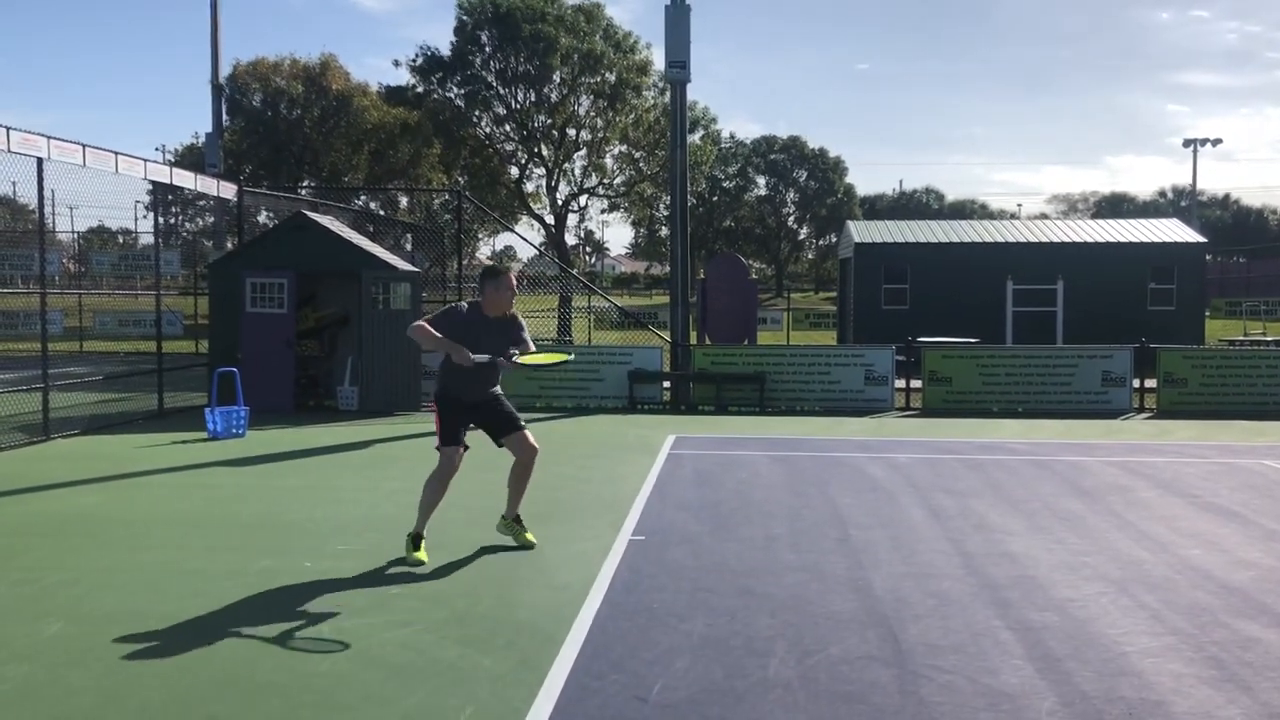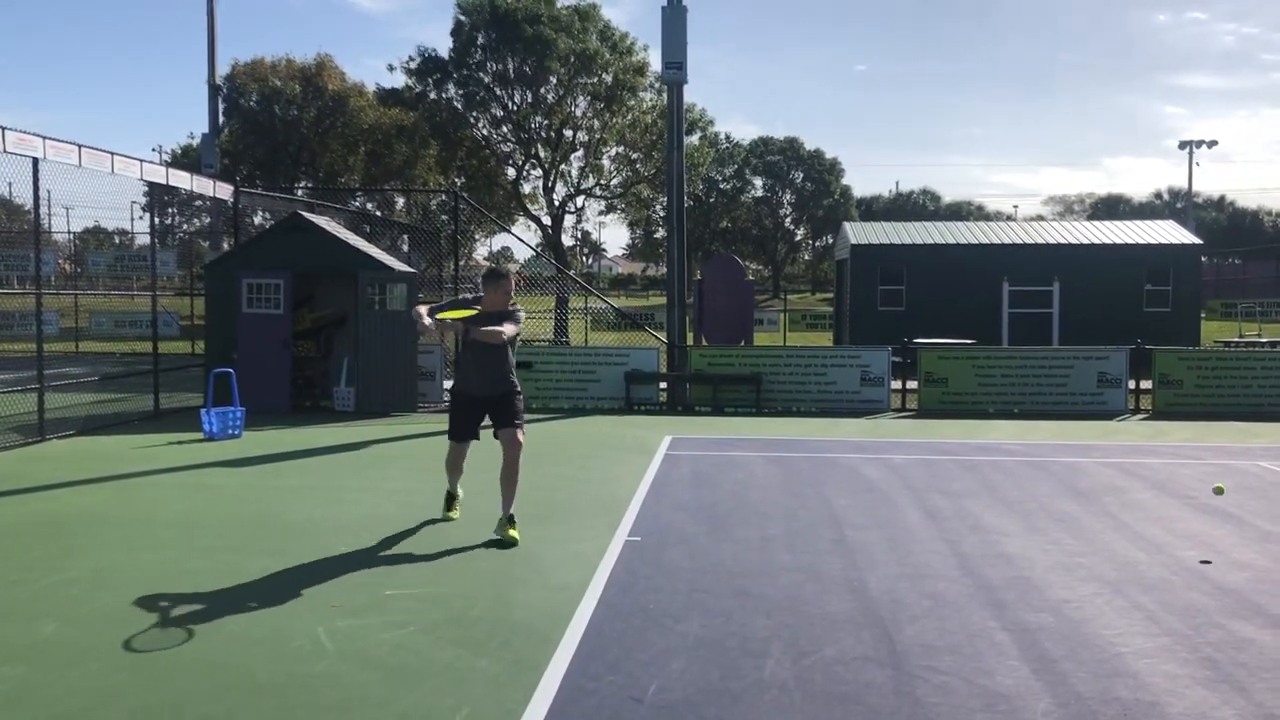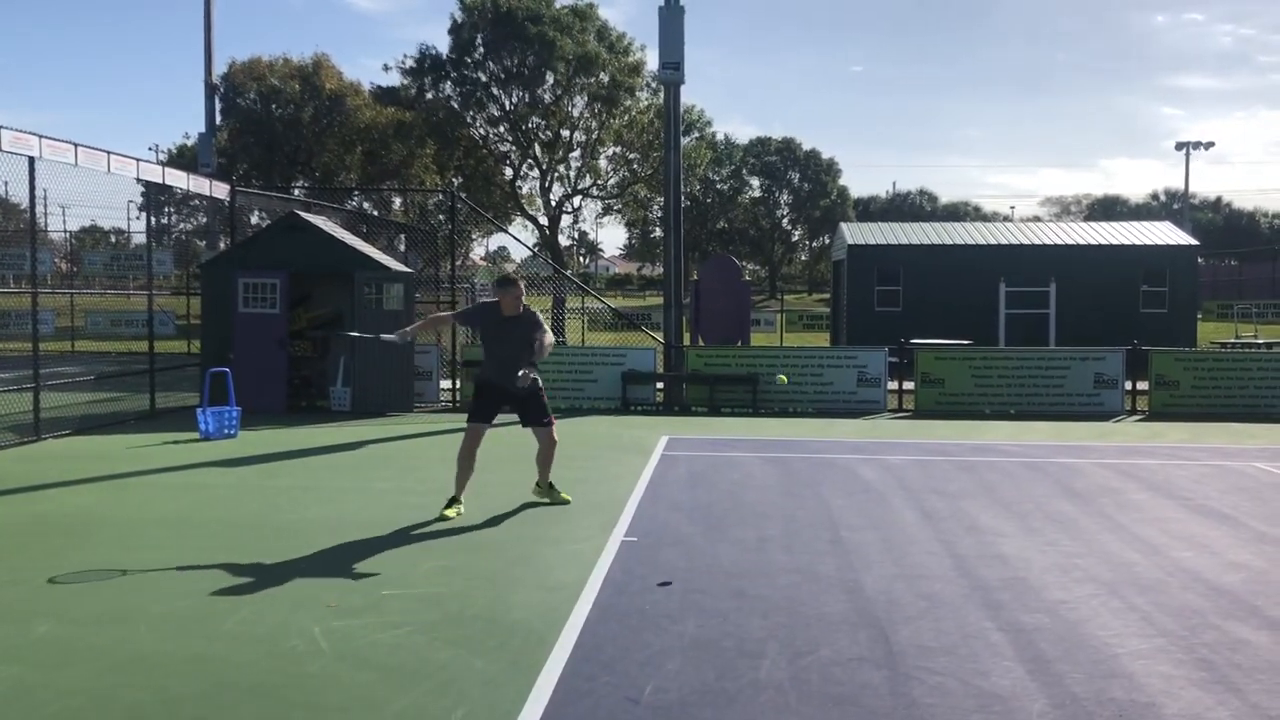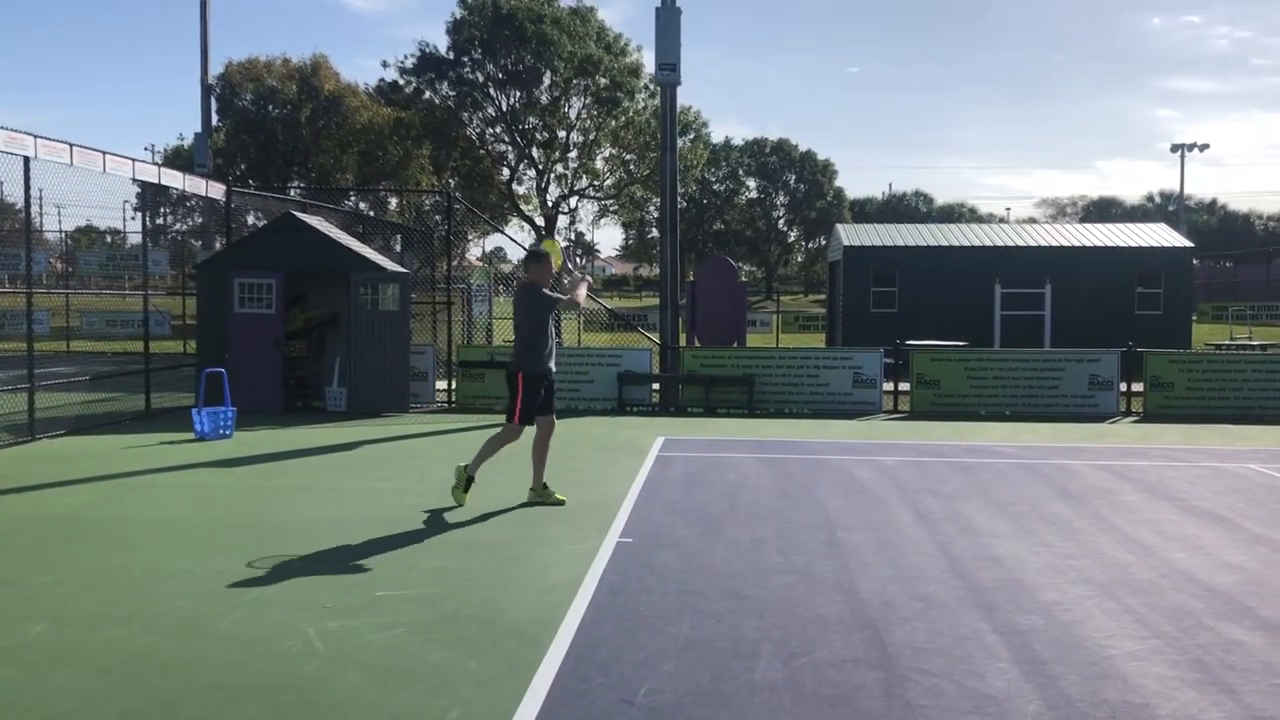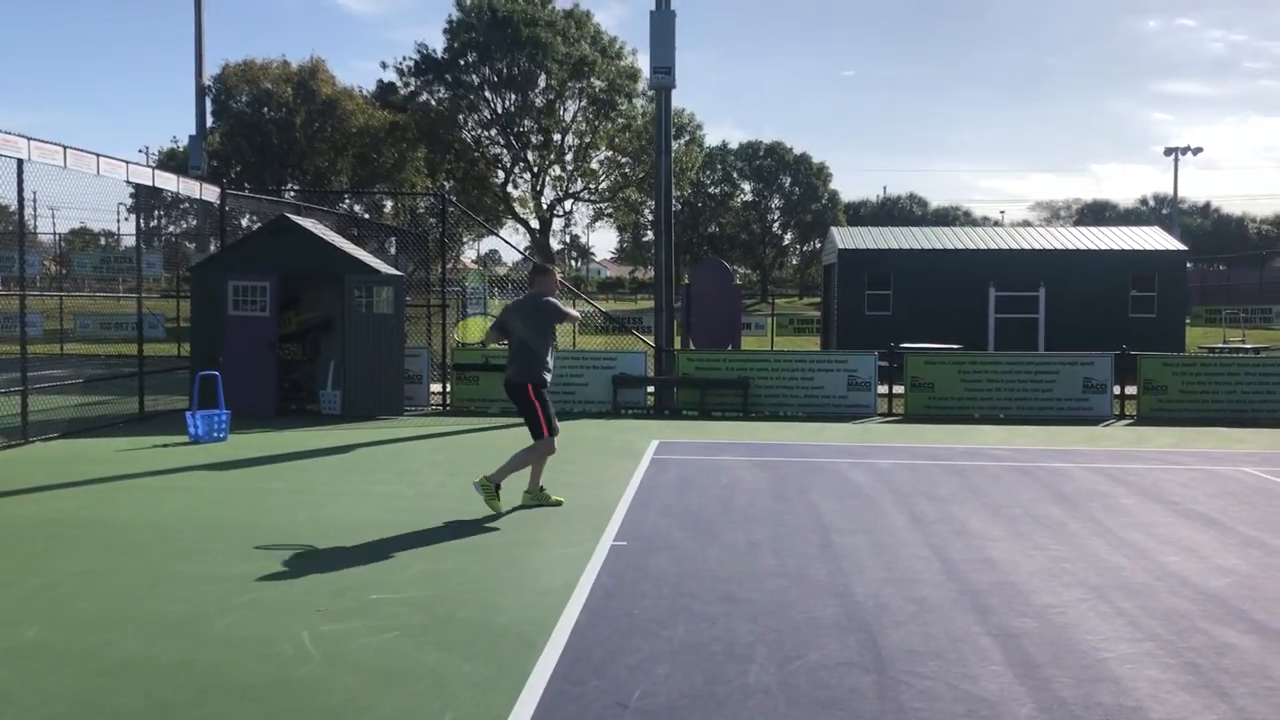
dt=0.4s
person 1, frame 1
left shoulder: (513, 320)
right shoulder: (460, 314)
left elbow: (531, 353)
right elbow: (415, 330)
left wrist: (519, 358)
right wrist: (451, 348)
left hip: (490, 396)
right hip: (453, 397)
left knee: (528, 450)
right knee: (449, 465)
left ankle: (511, 518)
right ankle: (416, 536)
person 1, frame 2
left shoulder: (514, 313)
right shoulder: (465, 305)
left elbow: (502, 334)
right elbow: (423, 309)
left wrist: (466, 330)
right wrist: (424, 320)
left hip: (504, 391)
right hip: (466, 391)
left knee: (513, 446)
right knee: (456, 453)
left ankle: (506, 520)
right ankle: (453, 491)
person 1, frame 3
left shoulder: (530, 316)
right shoulder: (482, 312)
left elbow: (547, 341)
right elbow: (445, 318)
left wrist: (530, 367)
right wrist: (413, 329)
left hip: (527, 386)
right hip: (491, 384)
left knee: (549, 439)
right knee: (471, 439)
left ankle: (544, 485)
right ankle: (457, 498)
person 1, frame 4
left shoulder: (534, 291)
right shoulder: (534, 294)
left elbow: (560, 302)
right elbow: (575, 303)
right wrist: (584, 283)
left hip: (540, 371)
right hip: (525, 373)
left knee: (547, 426)
right knee: (512, 431)
left ankle: (538, 488)
right ankle: (469, 472)
person 1, frame 5
left shoulder: (513, 308)
right shoulder: (546, 304)
left elbow: (491, 336)
right elbow: (574, 316)
right wrist: (561, 310)
left hip: (519, 380)
right hip: (528, 383)
left knee: (548, 435)
right knee: (546, 444)
left ankle: (534, 491)
right ankle: (491, 481)
